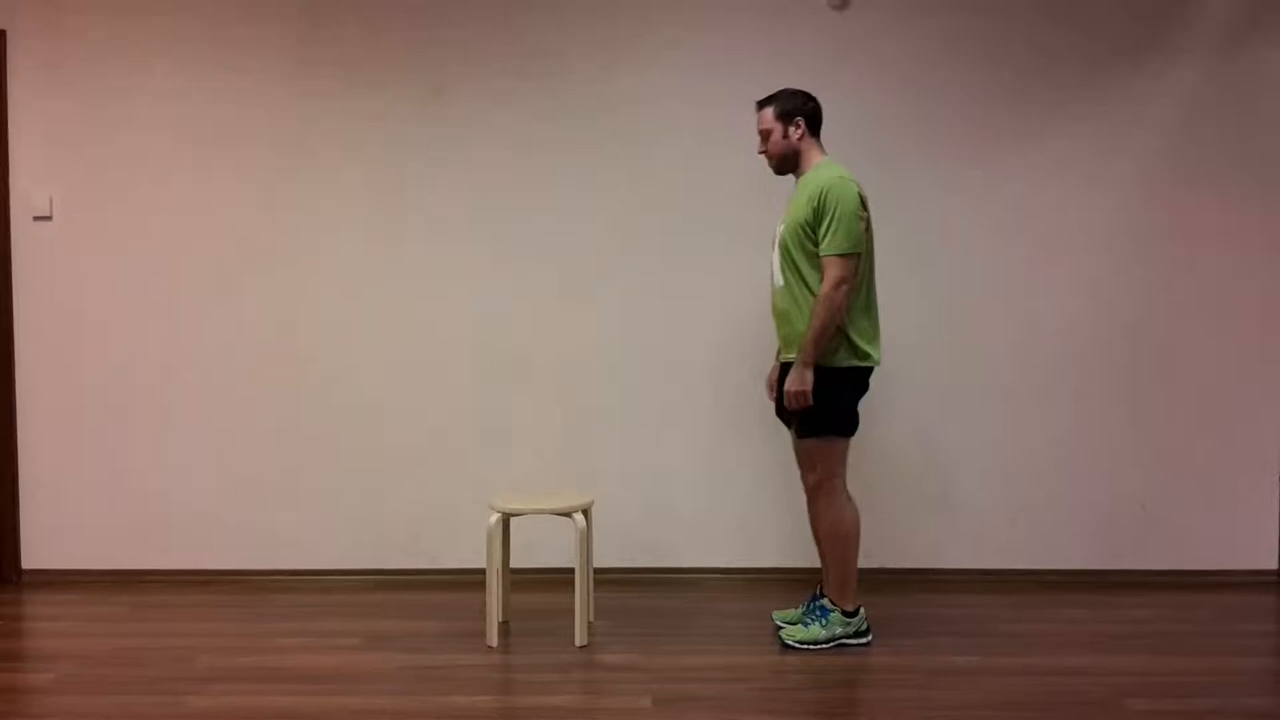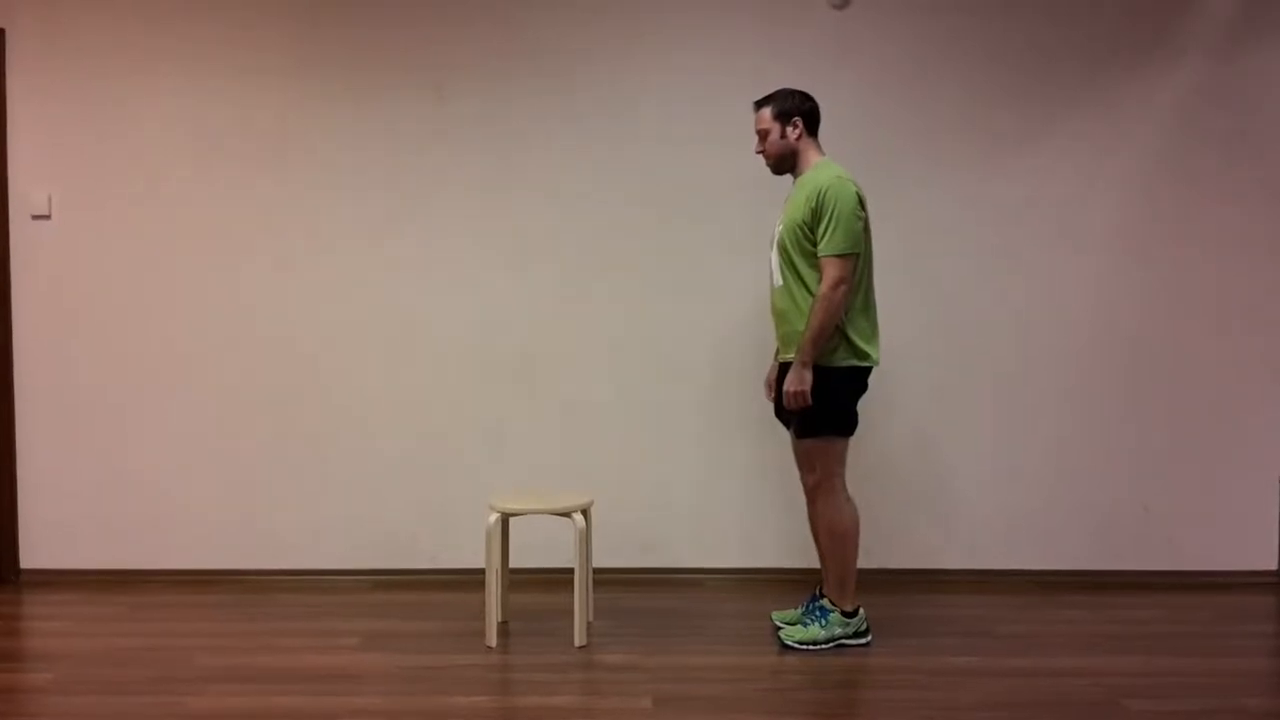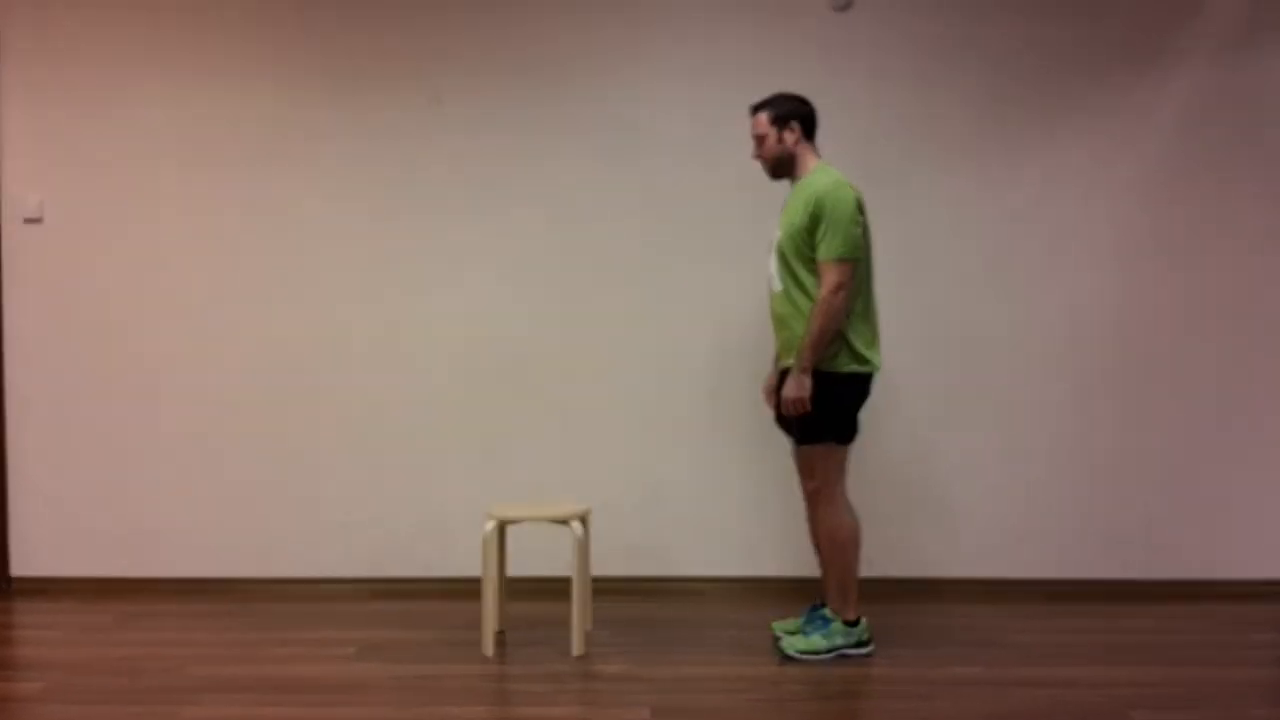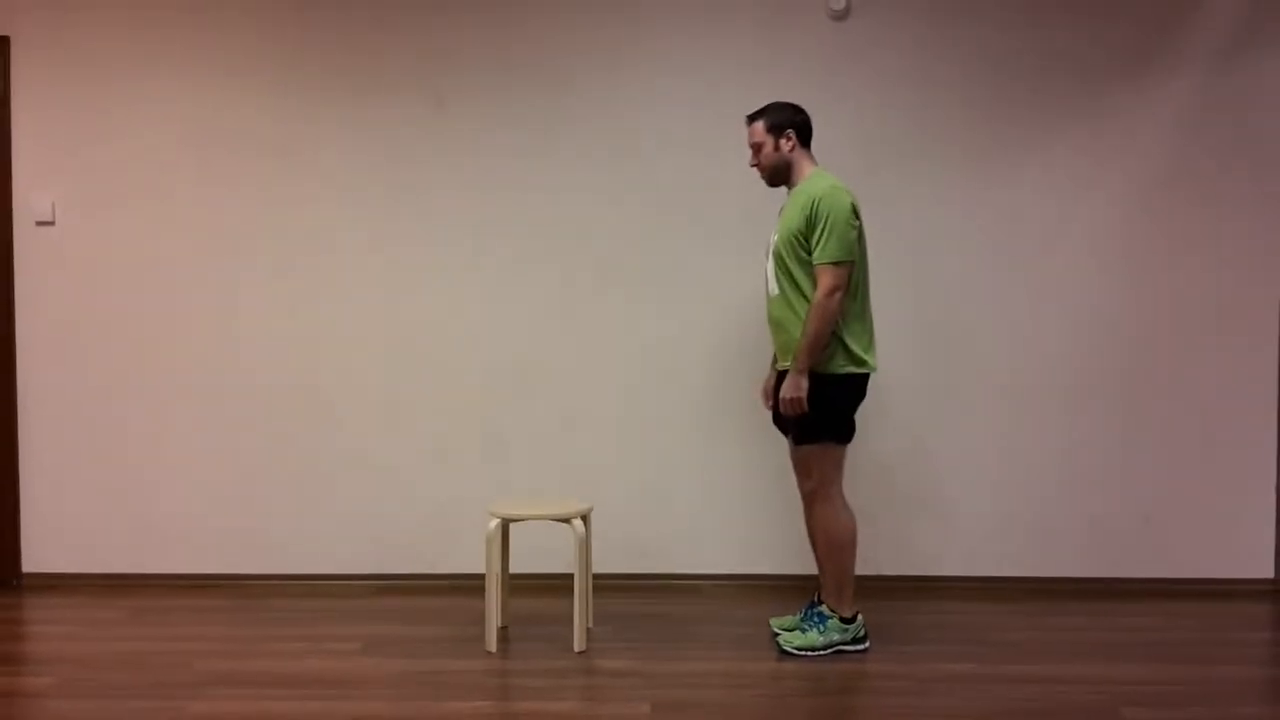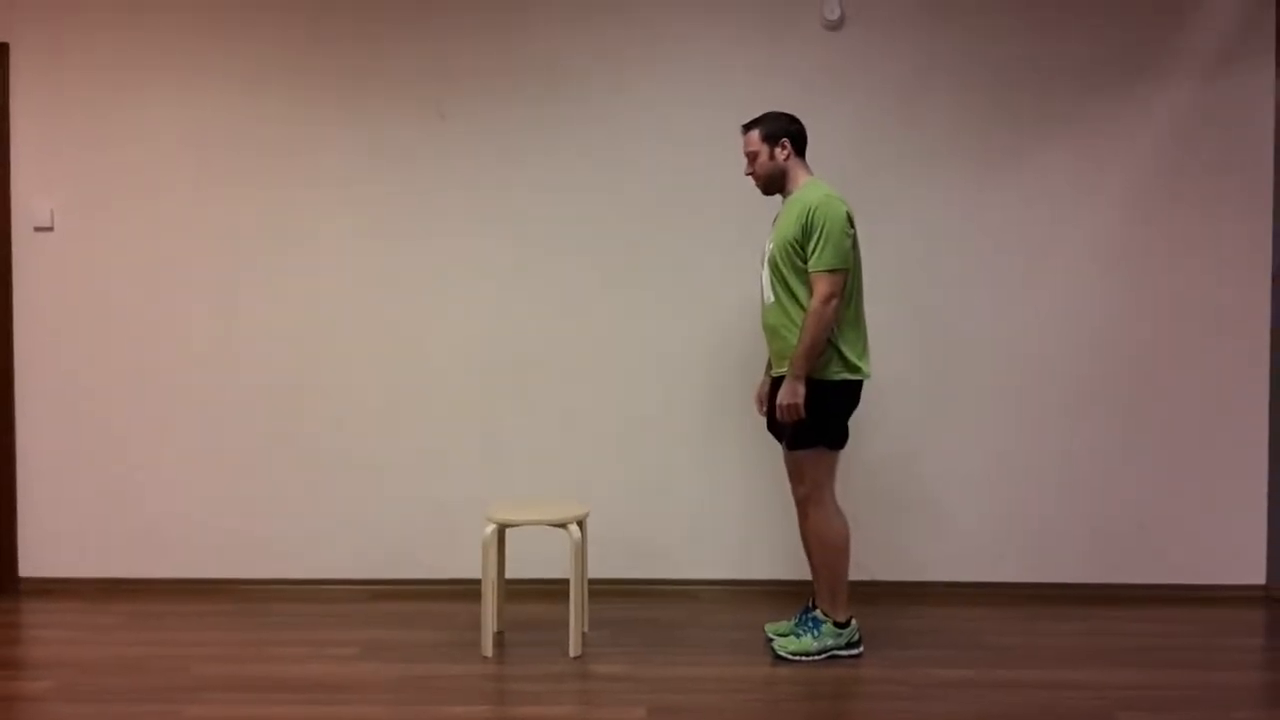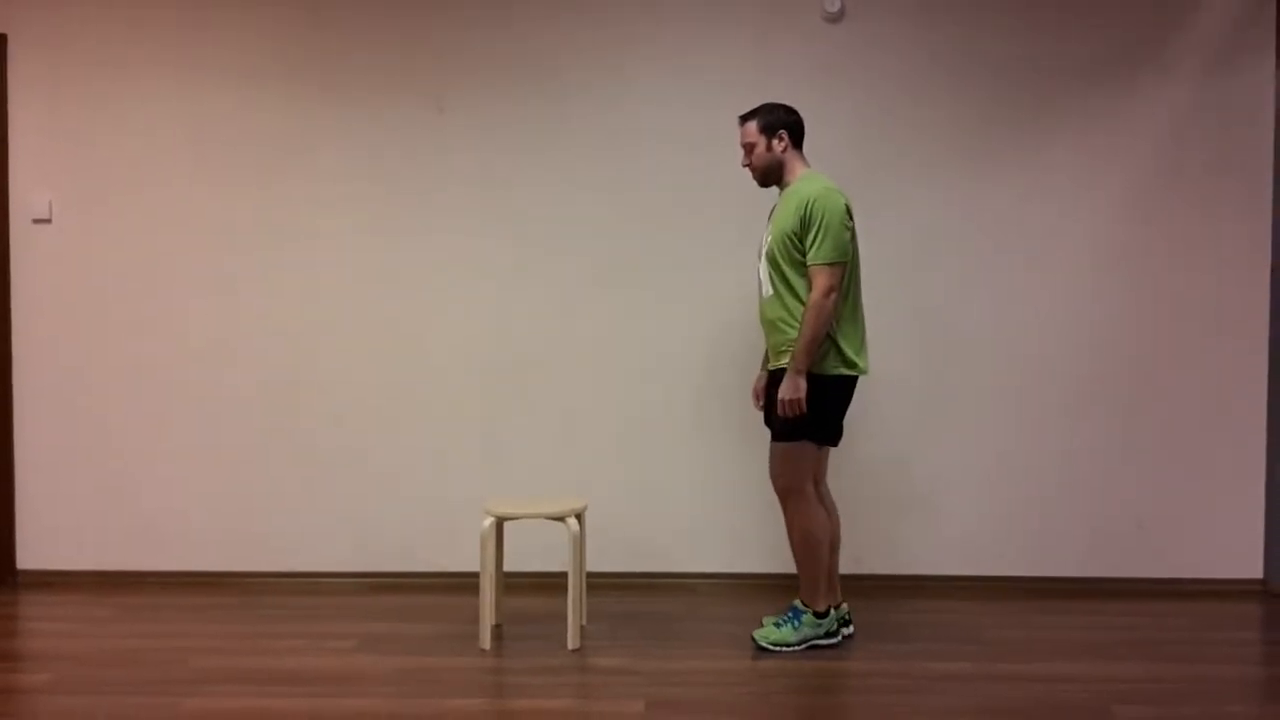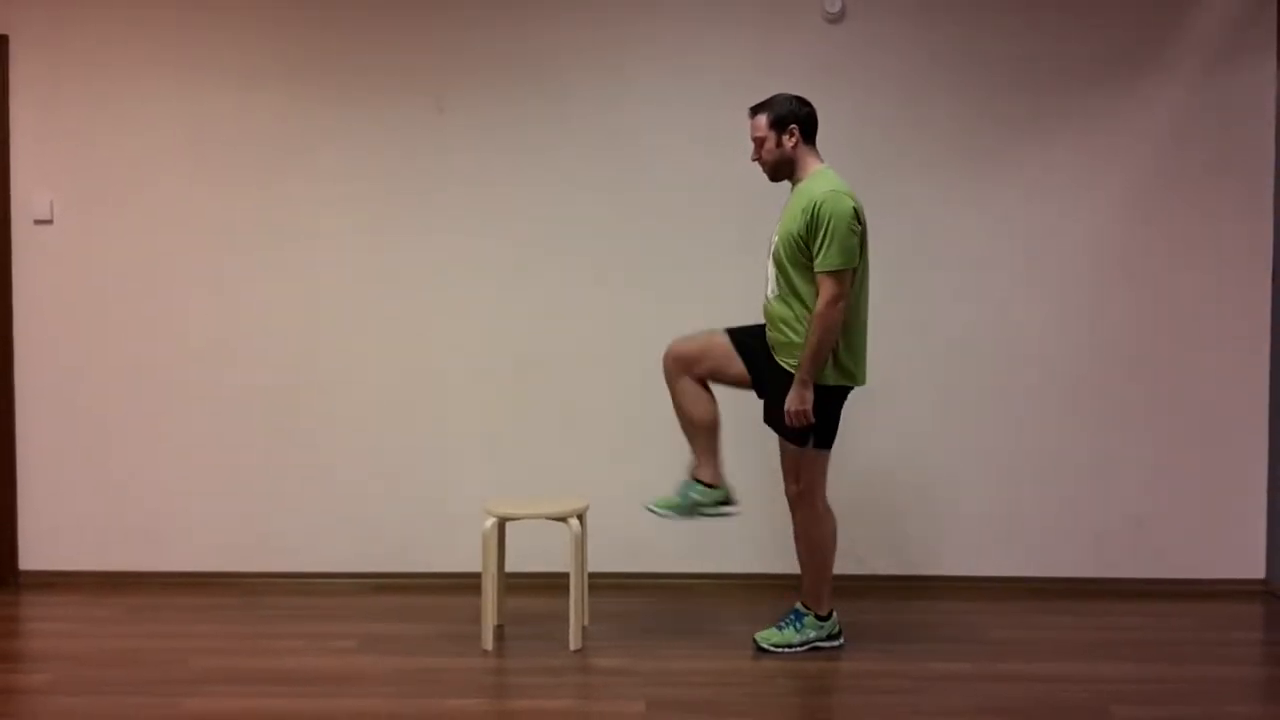
dt=0.7s
person 1, frame 1
left shoulder: (835, 188)
right shoulder: (805, 189)
left elbow: (838, 285)
left wrist: (805, 365)
right wrist: (783, 359)
left hip: (828, 367)
right hip: (807, 364)
left knee: (827, 485)
right knee: (816, 484)
left ankle: (846, 614)
right ankle: (830, 598)
person 1, frame 2
left shoulder: (833, 188)
right shoulder: (803, 190)
left elbow: (836, 286)
left wrist: (803, 365)
right wrist: (782, 359)
left hip: (827, 366)
right hip: (806, 362)
left knee: (826, 485)
right knee: (816, 484)
left ankle: (846, 613)
right ankle: (831, 599)
person 1, frame 3
left shoulder: (831, 193)
right shoulder: (800, 195)
left elbow: (836, 290)
left wrist: (802, 371)
right wrist: (781, 365)
left hip: (829, 372)
right hip: (808, 369)
left knee: (826, 493)
right knee: (816, 492)
left ankle: (848, 623)
right ankle: (831, 609)
person 1, frame 4
left shoulder: (827, 198)
right shoulder: (797, 201)
left elbow: (830, 294)
left wrist: (800, 372)
right wrist: (778, 367)
left hip: (825, 374)
right hip: (804, 371)
left knee: (824, 492)
right knee: (812, 491)
left ankle: (844, 620)
right ankle: (828, 605)
person 1, frame 5
left shoulder: (823, 206)
right shoulder: (790, 210)
left elbow: (826, 301)
left wrist: (796, 378)
right wrist: (772, 373)
left hip: (820, 379)
right hip: (797, 376)
left knee: (816, 496)
right knee: (806, 495)
left ankle: (839, 625)
right ankle: (822, 610)
person 1, frame 6
left shoulder: (821, 199)
right shoulder: (786, 203)
left elbow: (825, 294)
left wrist: (796, 372)
right wrist: (768, 368)
left hip: (817, 372)
right hip: (792, 368)
left knee: (793, 486)
right knee: (807, 486)
left ankle: (816, 614)
right ankle: (829, 605)
person 1, frame 7
left shoulder: (831, 200)
right shoulder: (803, 192)
left elbow: (834, 299)
left wrist: (803, 382)
left hip: (810, 360)
right hip: (779, 344)
left knee: (802, 489)
right knee: (682, 356)
left ankle: (817, 617)
right ankle: (709, 484)
